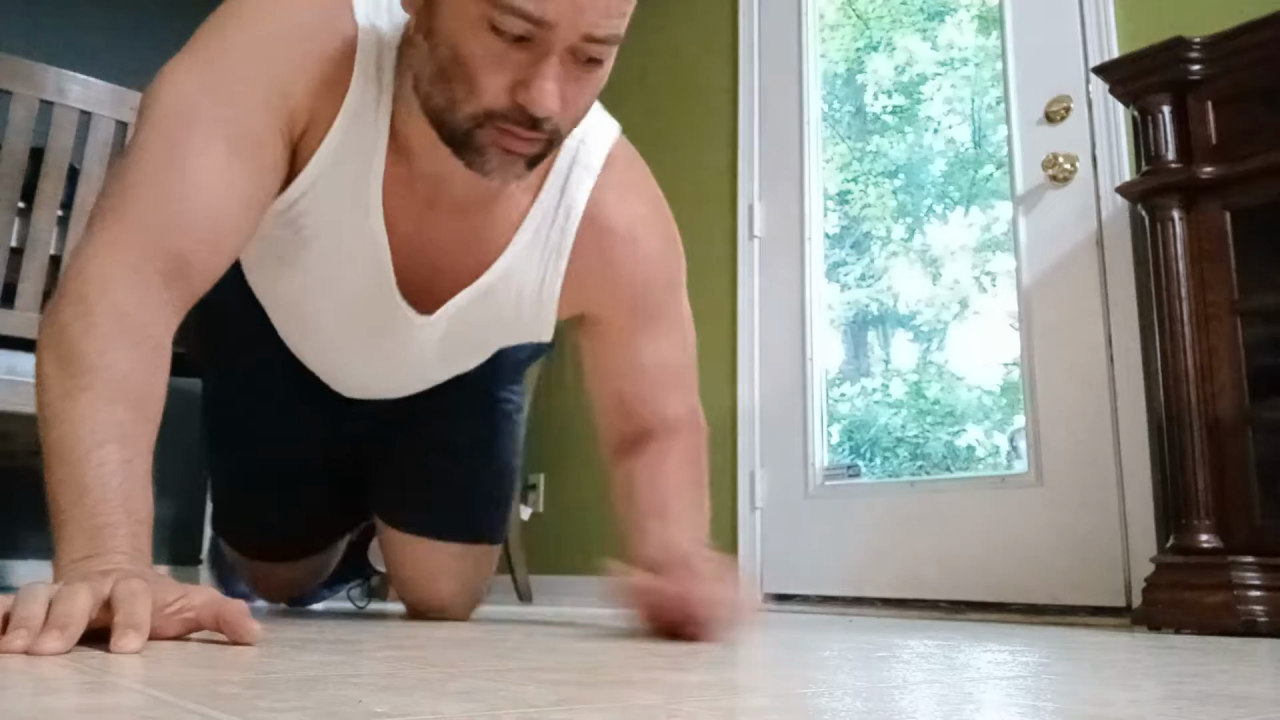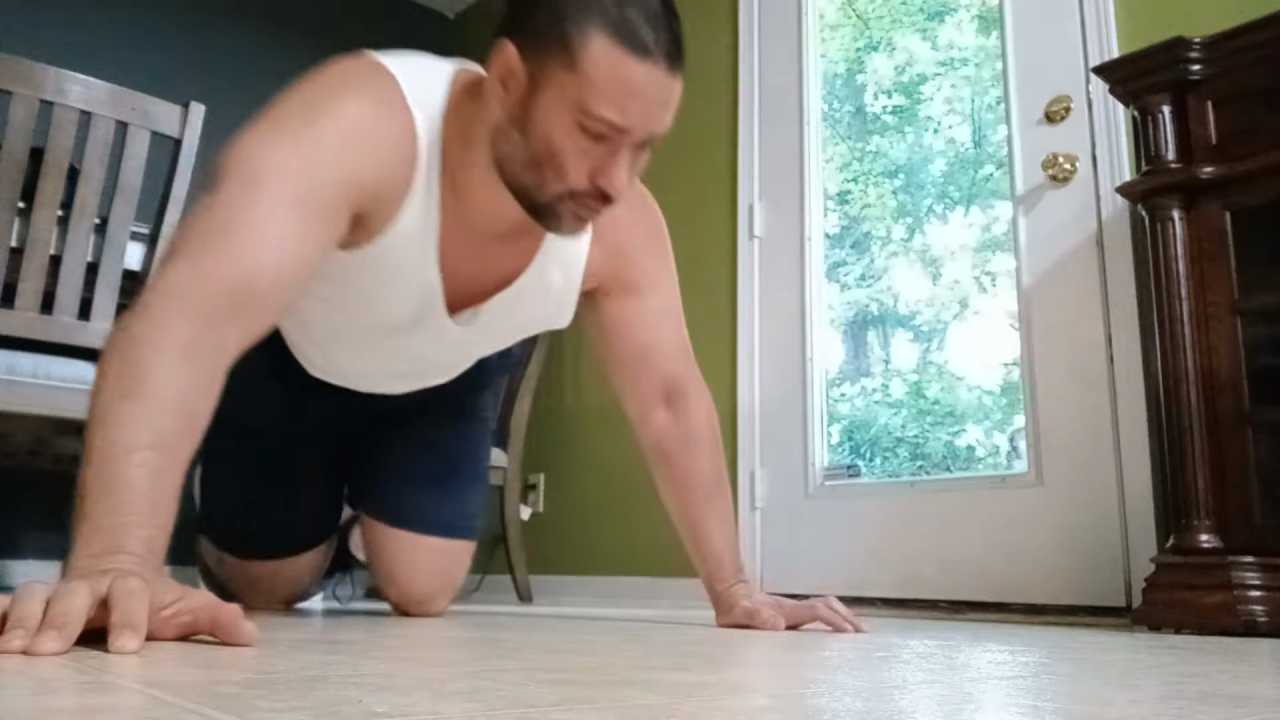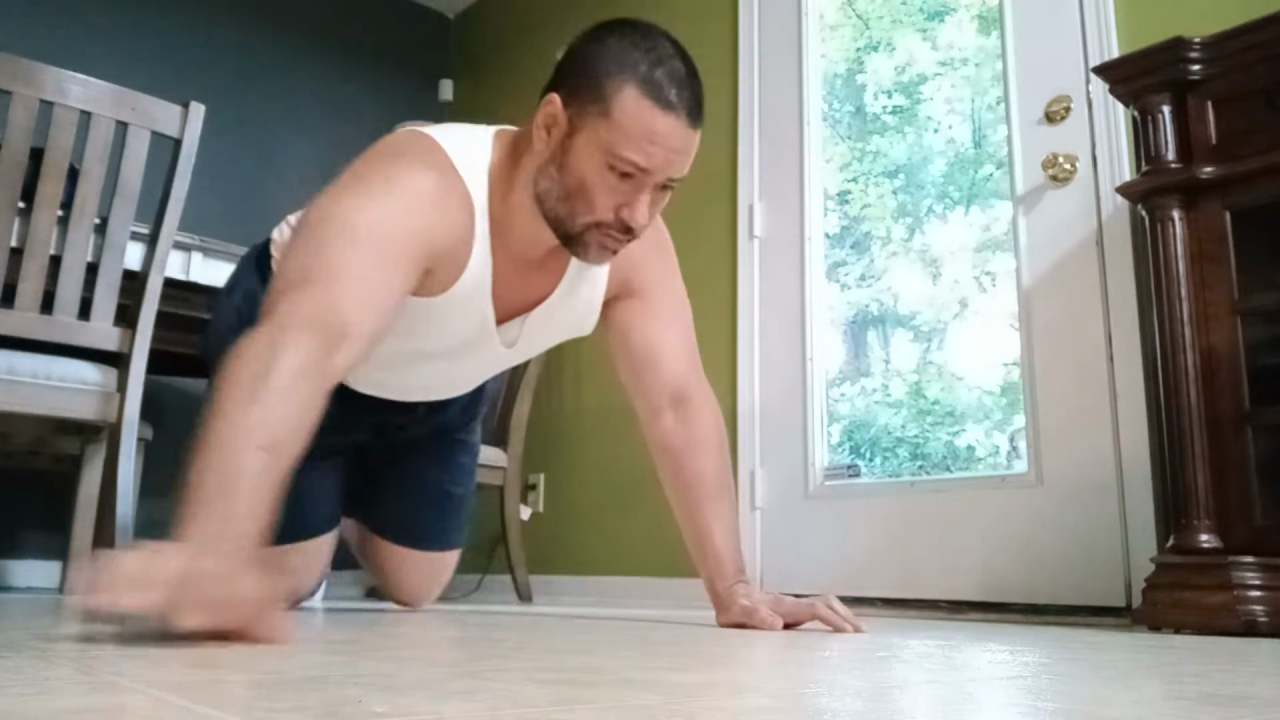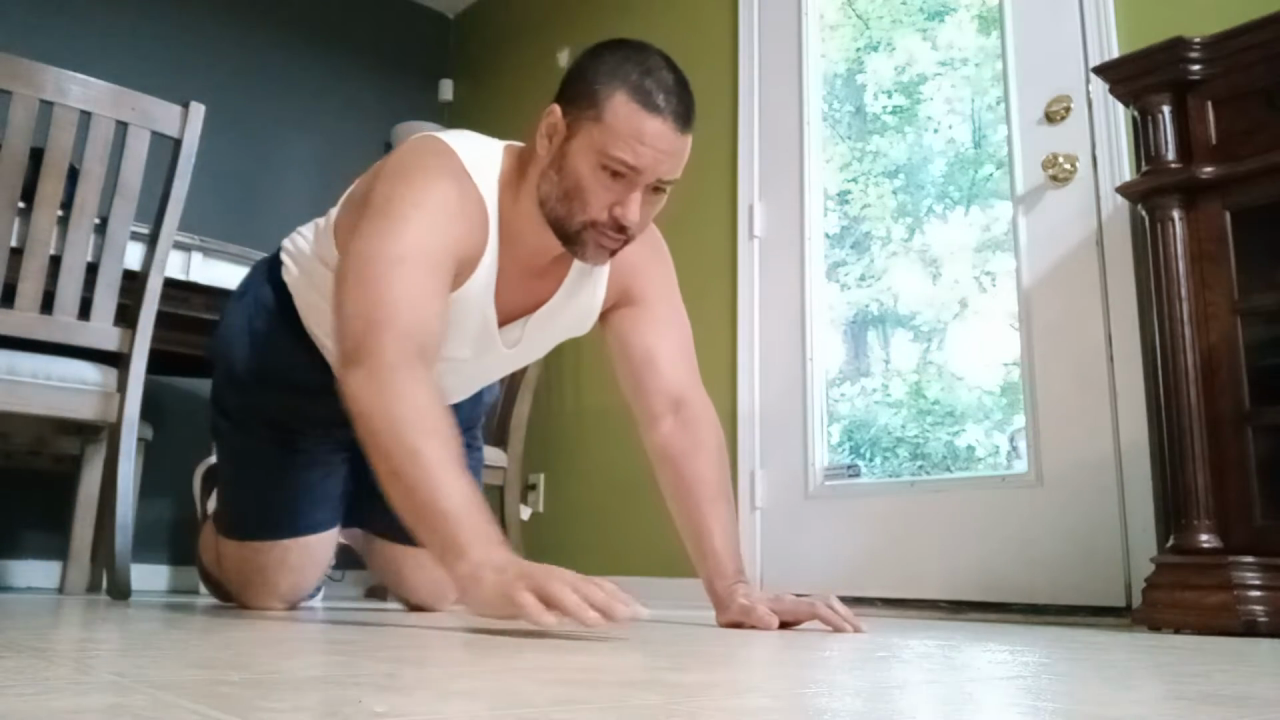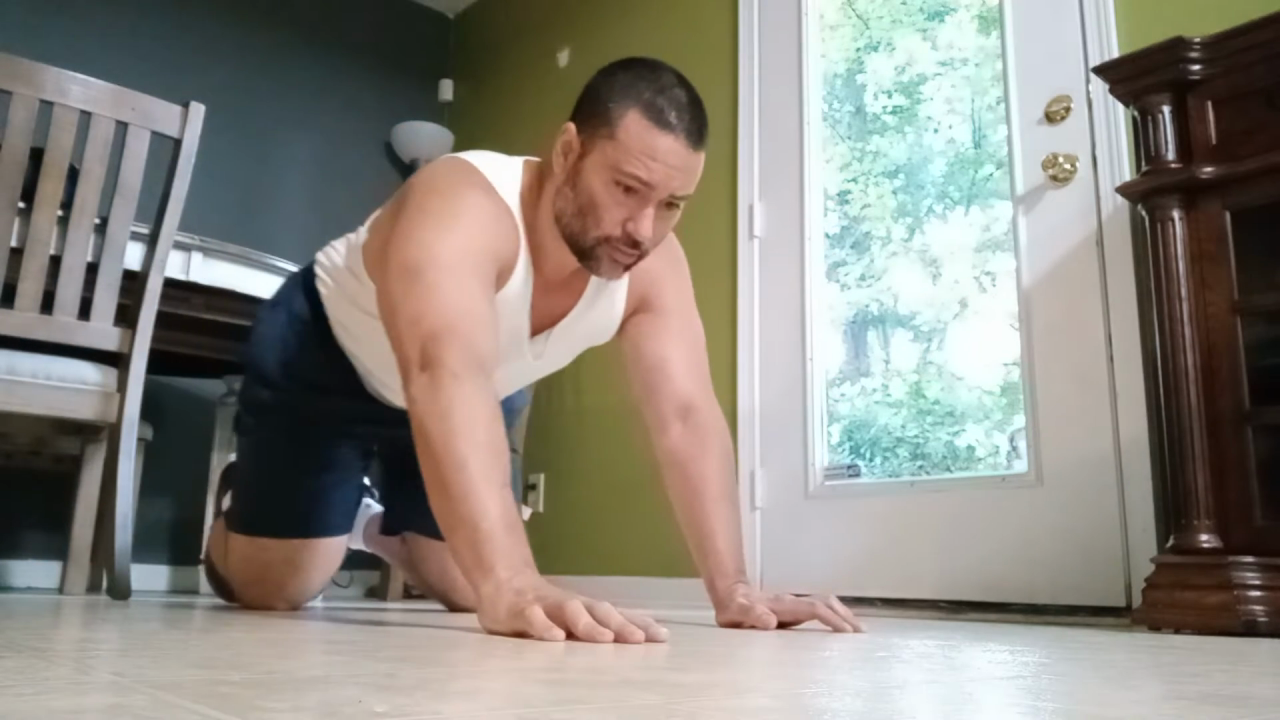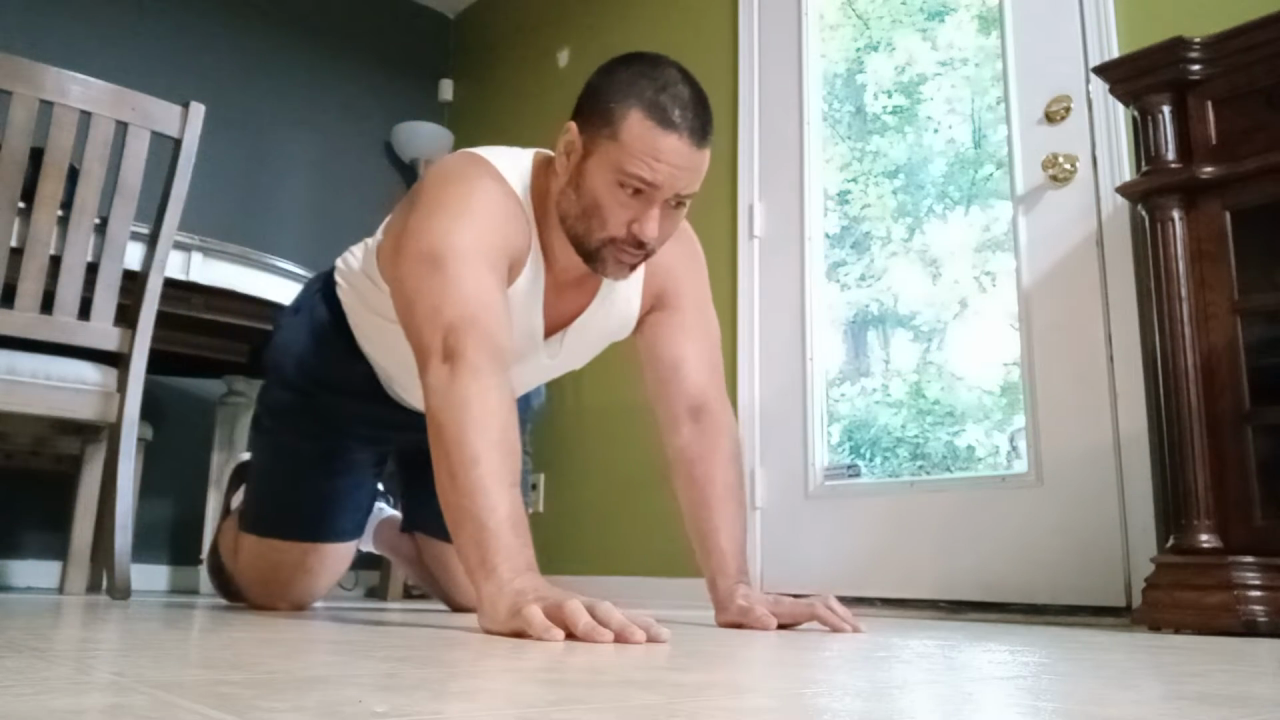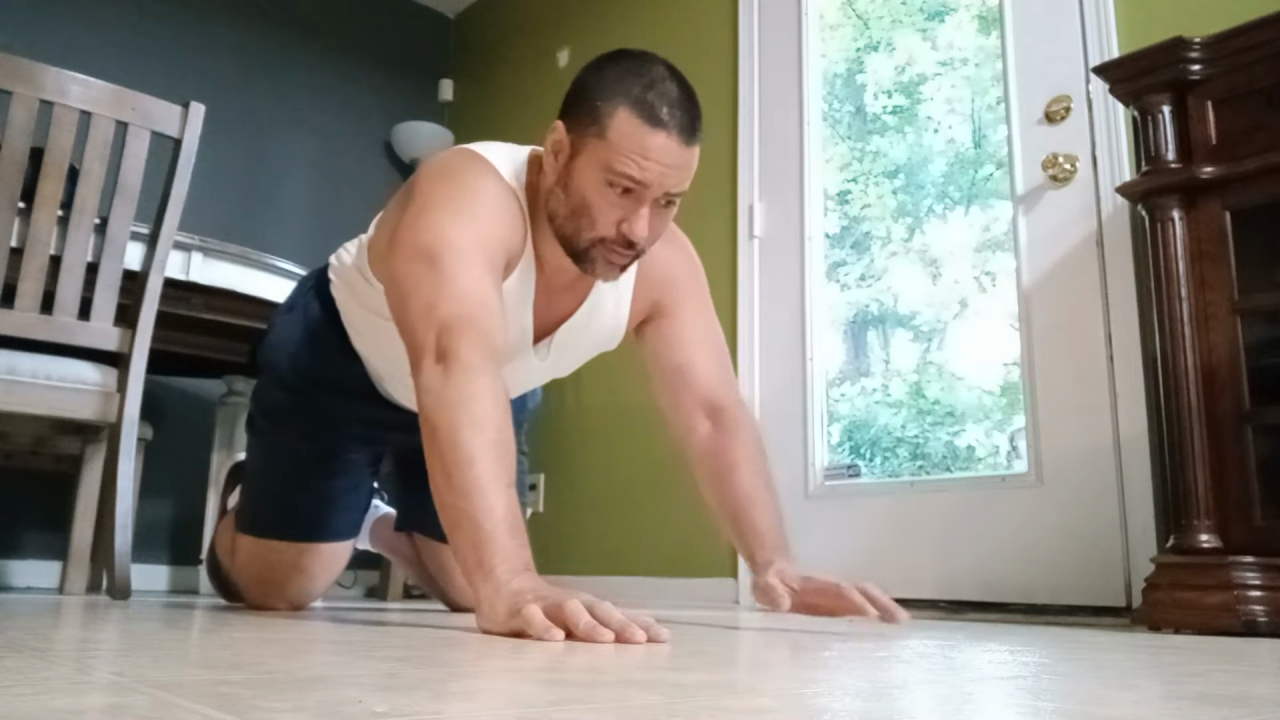
dt=0.3s
person 1, frame 1
left shoulder: (617, 220)
left elbow: (657, 429)
right elbow: (127, 283)
left wrist: (673, 563)
right wrist: (107, 563)
left hip: (462, 376)
right hip: (276, 338)
left knee: (443, 599)
right knee: (275, 580)
left ankle: (387, 526)
right ankle: (341, 536)
person 1, frame 2
left shoulder: (623, 229)
right shoulder: (364, 122)
left elbow: (670, 401)
right elbow: (188, 321)
left wrist: (731, 588)
right wrist: (117, 563)
left hip: (438, 381)
right hip: (286, 361)
left knee: (422, 597)
right knee: (267, 586)
left ankle: (361, 523)
person 1, frame 3
left shoulder: (633, 246)
right shoulder: (421, 188)
left elbow: (678, 407)
right elbow: (301, 346)
left wrist: (733, 590)
right wrist: (210, 554)
left hip: (440, 391)
right hip: (303, 345)
left knee: (417, 590)
right knee: (271, 582)
left ankle: (353, 510)
person 1, frame 4
left shoulder: (633, 258)
right shoulder: (434, 189)
left elbow: (677, 413)
right elbow: (384, 372)
left wrist: (732, 590)
right wrist: (487, 563)
left hip: (443, 387)
right hip: (293, 344)
left knee: (436, 594)
right knee: (269, 589)
left ankle: (358, 519)
right ankle: (227, 499)
person 1, frame 5
left shoulder: (654, 266)
right shoulder: (463, 208)
left elbow: (686, 418)
right elbow: (445, 379)
left wrist: (731, 589)
right wrist: (510, 586)
left hip: (470, 396)
right hip: (321, 355)
left knee: (468, 589)
right knee: (276, 589)
left ankle: (381, 525)
right ankle: (240, 501)
person 1, frame 6
left shoulder: (672, 262)
right shoulder: (474, 202)
left elbow: (699, 418)
right elbow: (463, 371)
left wrist: (733, 590)
right wrist: (511, 585)
left hip: (492, 395)
right hip: (344, 361)
left knee: (473, 589)
right knee: (281, 589)
left ankle: (396, 532)
right ankle: (252, 499)
person 1, frame 7
left shoulder: (665, 265)
right shoulder: (468, 198)
left elbow: (713, 415)
right elbow: (453, 368)
left wrist: (773, 563)
right wrist: (510, 584)
left hip: (482, 397)
right hip: (338, 359)
left knee: (470, 589)
right knee: (278, 586)
left ankle: (399, 526)
right ankle: (249, 498)
